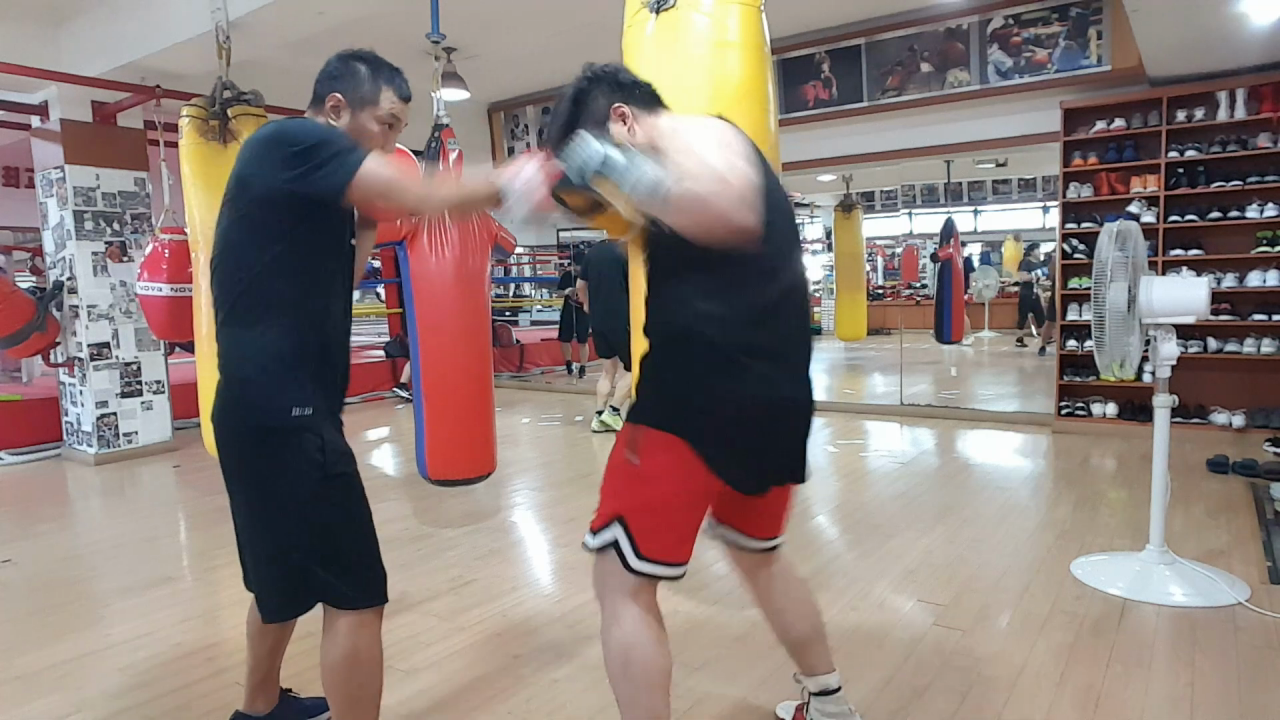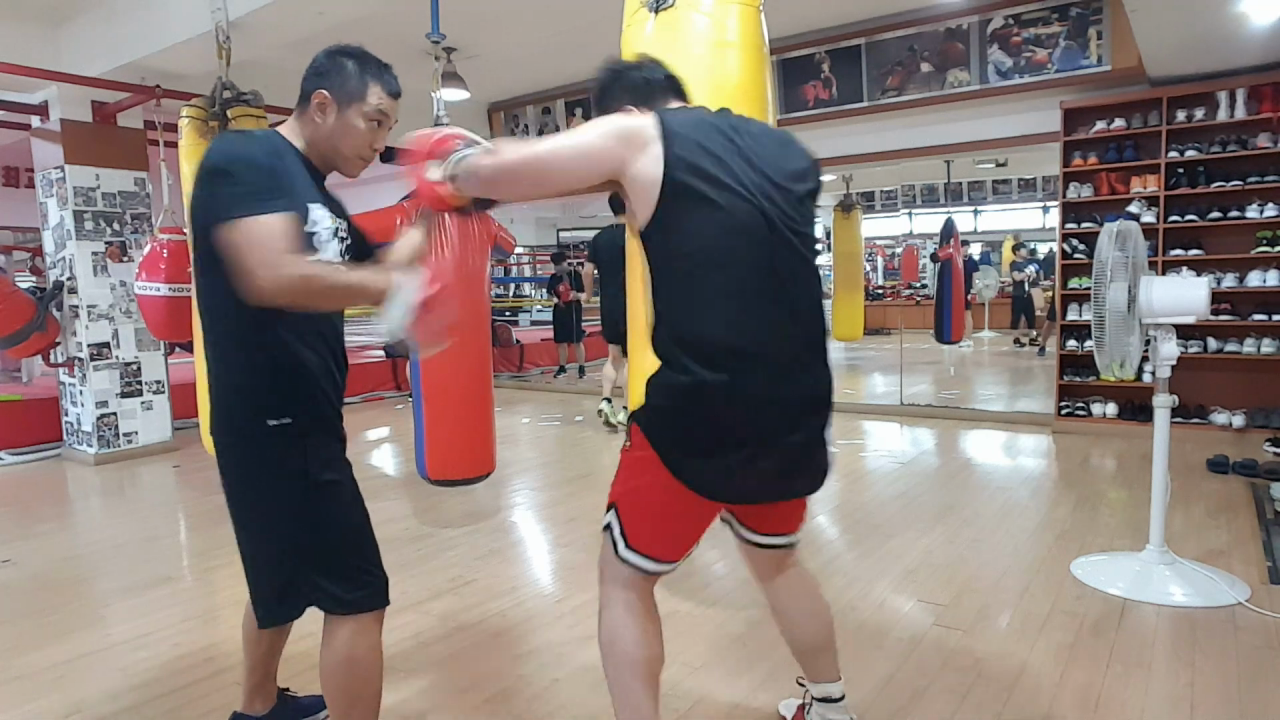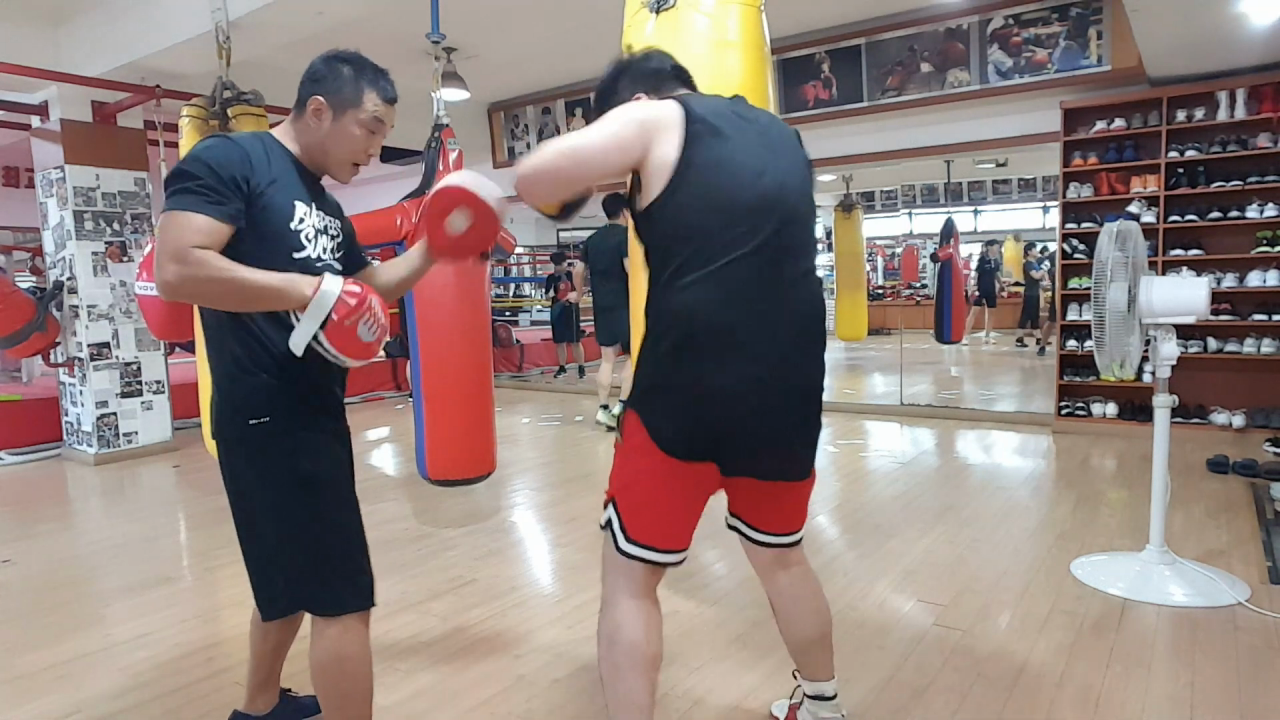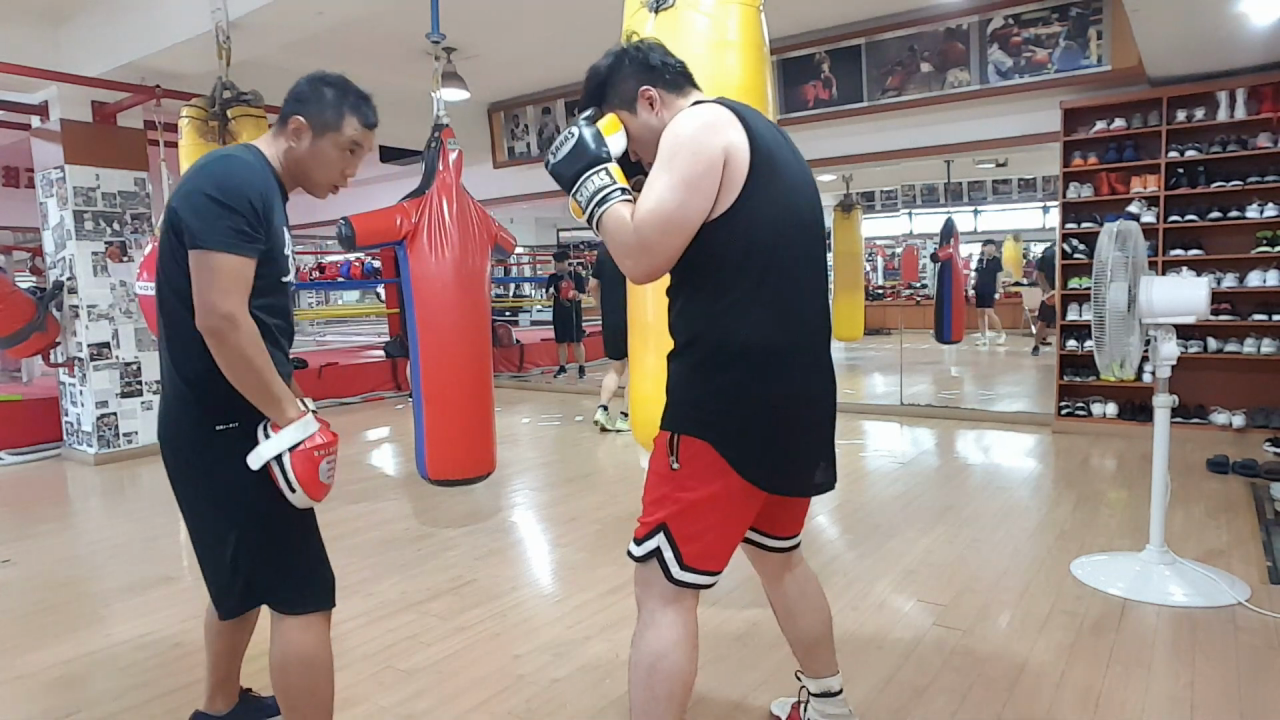
dt=1s
person 1, frame 1
left shoulder: (689, 140)
left elbow: (725, 210)
left wrist: (613, 165)
left hip: (701, 403)
right hip: (771, 400)
left knee: (622, 587)
right knee: (755, 556)
person 1, frame 2
left shoulder: (638, 134)
right shoulder: (789, 151)
left elbow: (497, 171)
left wrist: (458, 158)
left hip: (697, 407)
right hip: (793, 404)
left knee: (625, 577)
right knee: (775, 557)
person 1, frame 3
left shoulder: (657, 115)
right shoulder: (779, 135)
left elbow: (535, 180)
left hip: (690, 391)
right hip: (787, 390)
left knee: (628, 576)
right knee: (780, 555)
person 1, frame 4
left shoulder: (700, 127)
right shoulder: (763, 135)
left elbow: (643, 257)
left wrist: (591, 176)
left hip: (726, 398)
right hip: (796, 393)
left knee: (663, 589)
right knee: (777, 554)
person 2, frame 1
left shoulder: (290, 164)
right shoulder: (291, 143)
left elbow: (328, 273)
right elbow: (421, 193)
left wrist: (371, 240)
right wrist: (520, 181)
left hip: (272, 410)
right hip: (283, 414)
left knee: (290, 574)
right knee: (353, 590)
person 2, frame 2
left shoulder: (318, 195)
right shoulder: (243, 158)
left elbow: (376, 269)
right elbow: (272, 278)
right wrist: (391, 289)
left hip: (298, 418)
right hip: (275, 422)
left knee: (282, 577)
right knee: (354, 596)
person 2, frame 3
left shoulder: (321, 200)
right shoulder: (231, 161)
left elbow: (372, 285)
right elbow: (179, 268)
left wrist: (433, 243)
right wrist: (303, 288)
left hip: (310, 411)
right hip: (267, 415)
left knee: (291, 575)
right knee: (340, 594)
person 2, frame 4
left shoulder: (256, 189)
right shoulder: (231, 180)
right elbow: (220, 318)
left wrist: (283, 408)
right wrist: (290, 417)
left hip: (226, 421)
right hip: (224, 423)
left knee: (246, 573)
right knee: (303, 595)
person 3, frame 1
left shoulder: (591, 253)
right shoulder: (625, 250)
left elbow: (580, 285)
left wrist: (588, 304)
left hip: (598, 320)
right hip: (620, 320)
left knee: (608, 370)
right knee: (632, 368)
left ankle: (599, 415)
right ankle: (613, 411)
person 3, frame 2
left shoulder: (599, 237)
left elbow: (588, 272)
left wrist: (588, 294)
left hip: (608, 303)
right hip: (629, 303)
left knee: (614, 357)
left ankle: (606, 401)
right ankle: (626, 411)
person 3, frame 3
left shoulder: (592, 239)
right shoulder: (626, 236)
left elbow: (578, 271)
right elbow: (630, 268)
left wrist: (578, 291)
left hip: (600, 304)
right hip: (623, 304)
left knee: (607, 359)
left ankle: (603, 408)
right ankle: (622, 405)
person 3, frame 4
left shoulder: (603, 252)
left elbow: (593, 286)
left wrist: (599, 302)
left hip: (610, 318)
left knee: (615, 370)
left ankle: (602, 409)
right ankle: (624, 417)
